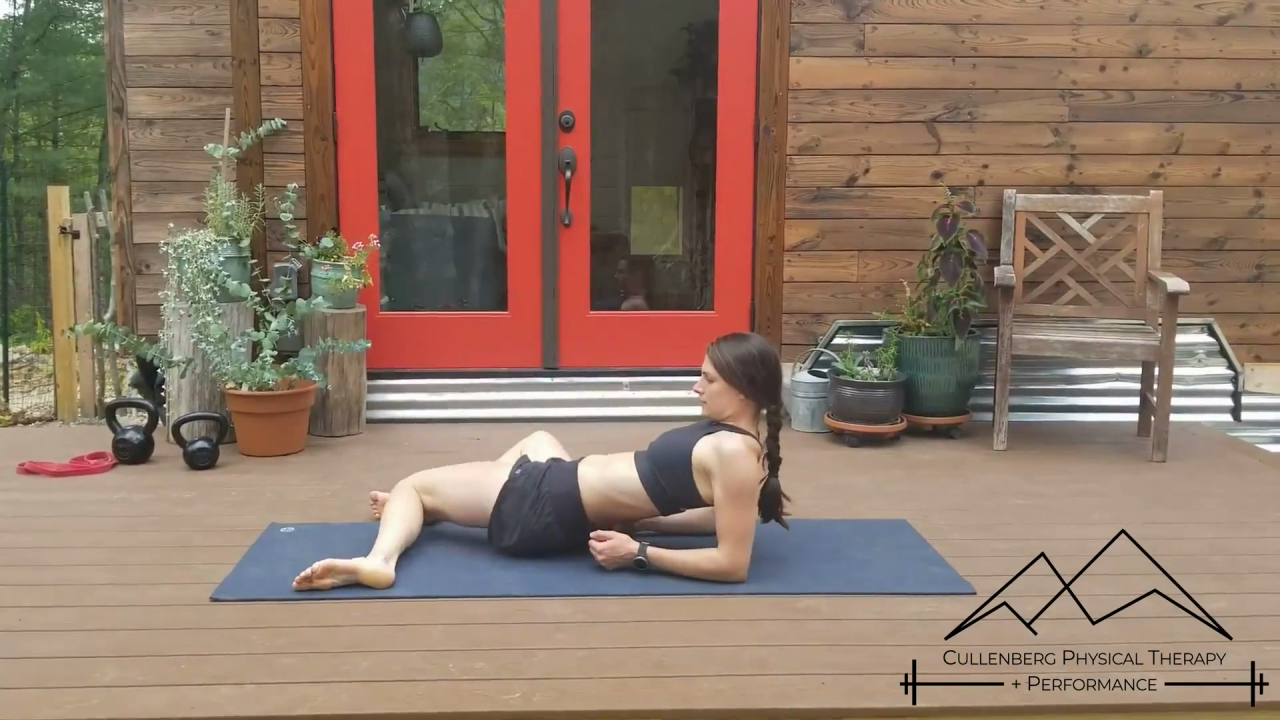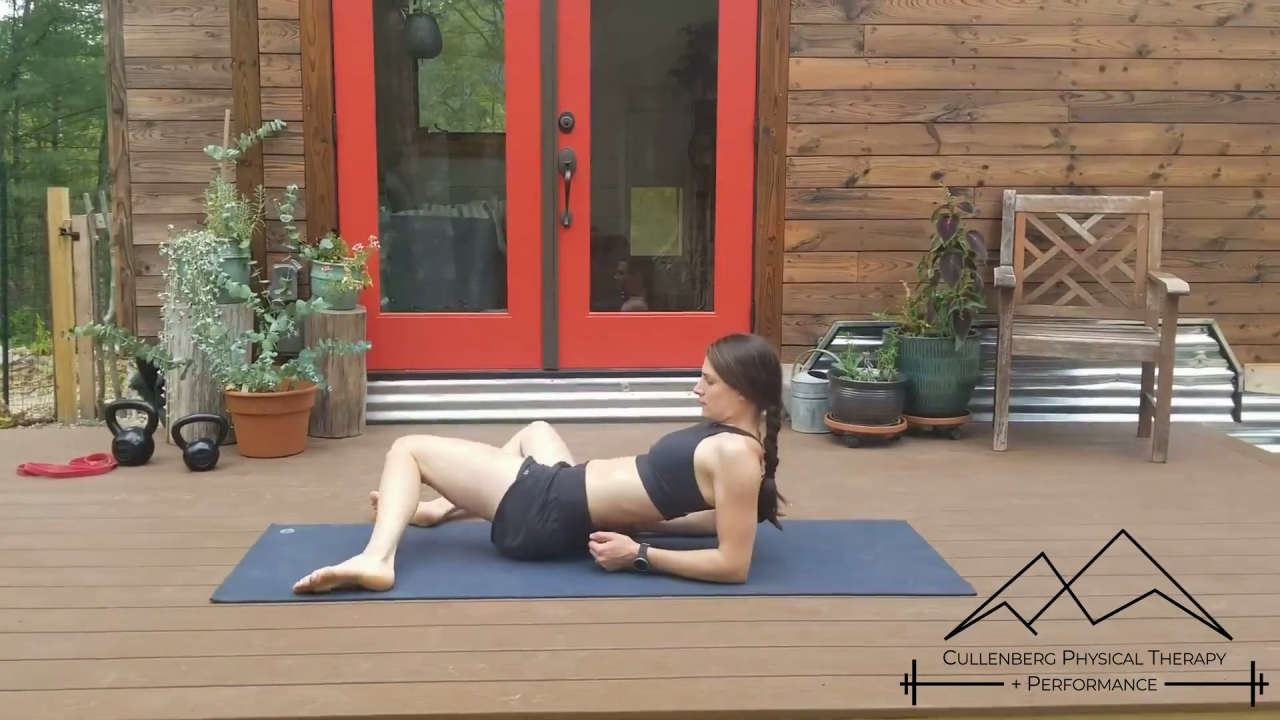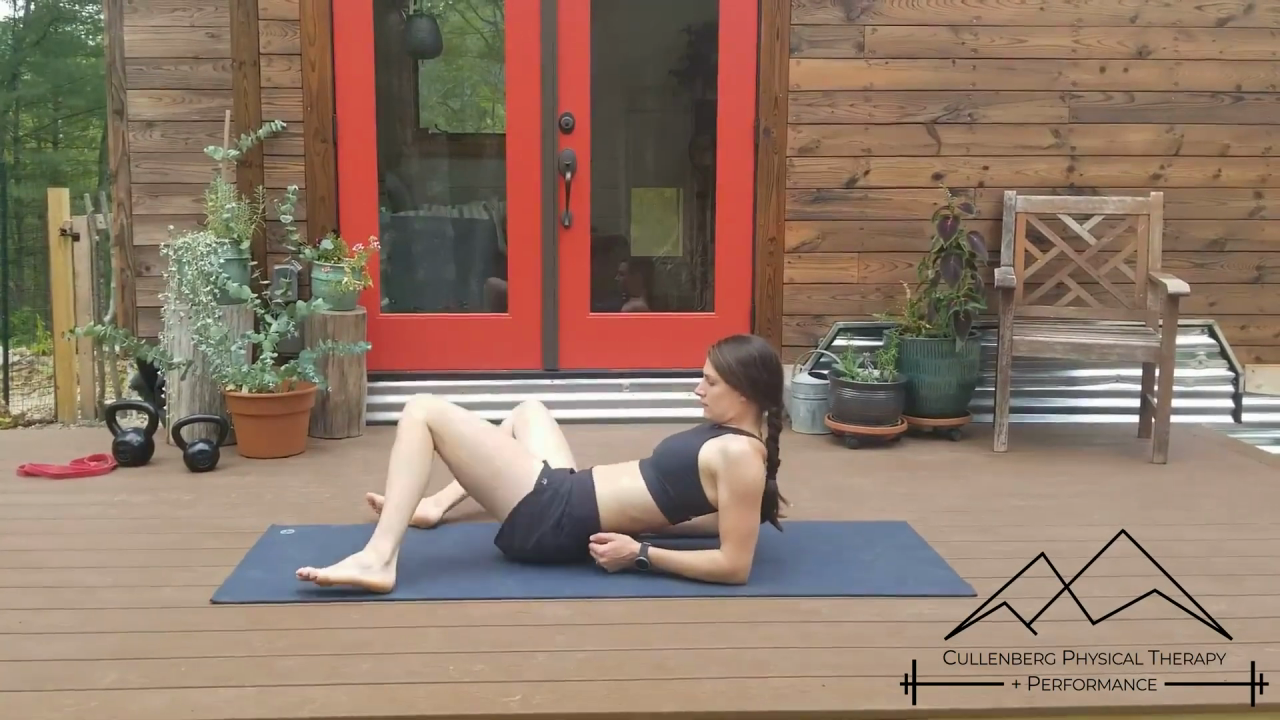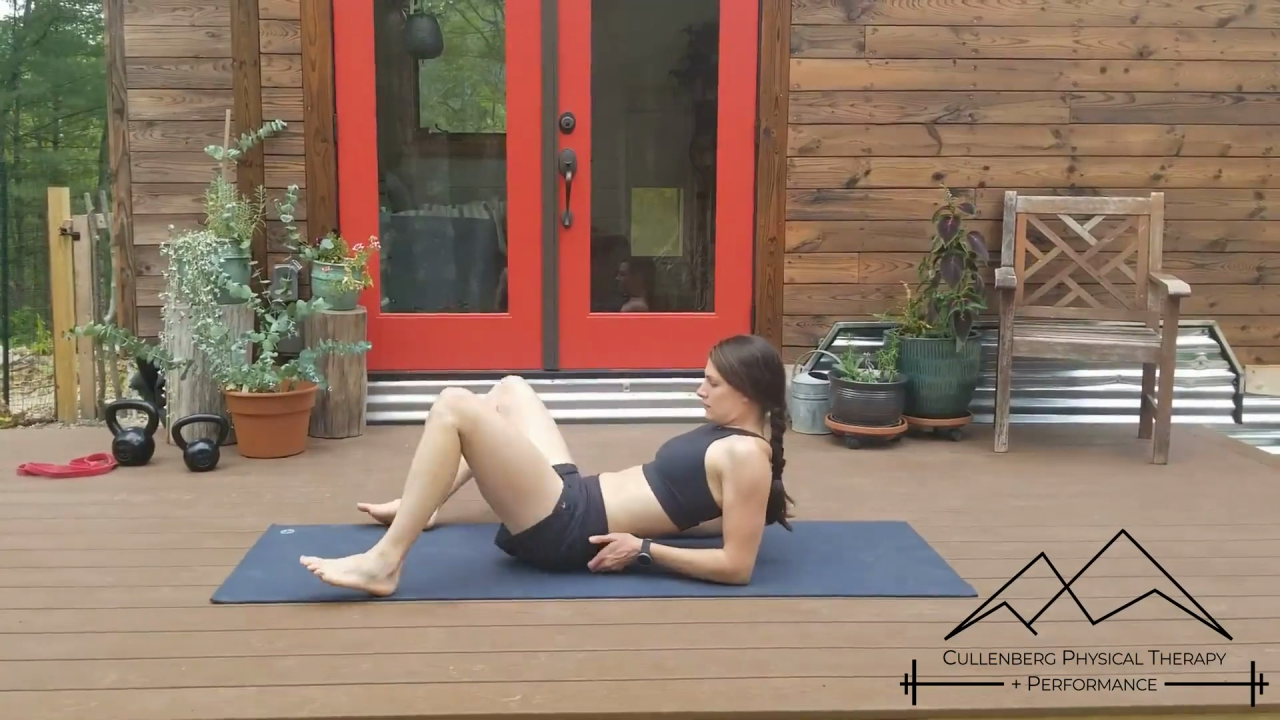
dt=0.2s
person 1, frame 1
left shoulder: (733, 453)
right shoulder: (728, 436)
left elbow: (733, 564)
right elbow: (715, 515)
left wrist: (639, 553)
right wrist: (634, 516)
left knee: (412, 483)
right knee: (536, 440)
right ankle: (438, 505)
person 1, frame 2
left shoulder: (736, 454)
right shoulder: (727, 436)
left elbow: (734, 565)
right elbow: (715, 516)
left wrist: (640, 554)
right wrist: (636, 518)
left hip: (545, 510)
right hip: (565, 492)
left knee: (408, 447)
right knee: (534, 431)
right ankle: (444, 503)
person 1, frame 3
left shoulder: (740, 455)
right shoulder: (726, 436)
left elbow: (735, 566)
right elbow: (713, 516)
left wrist: (641, 553)
right wrist: (644, 519)
left hip: (552, 517)
right hip: (568, 493)
left knee: (422, 411)
right knee: (525, 411)
left ankle: (378, 559)
right ankle: (432, 503)
person 1, frame 4
left shoulder: (746, 455)
right shoulder: (725, 434)
left elbow: (737, 566)
right elbow: (709, 513)
left wrist: (644, 549)
left hip: (566, 526)
right hip: (571, 493)
left knee: (454, 405)
right knee: (509, 390)
left ankle: (383, 565)
right ankle: (422, 504)
